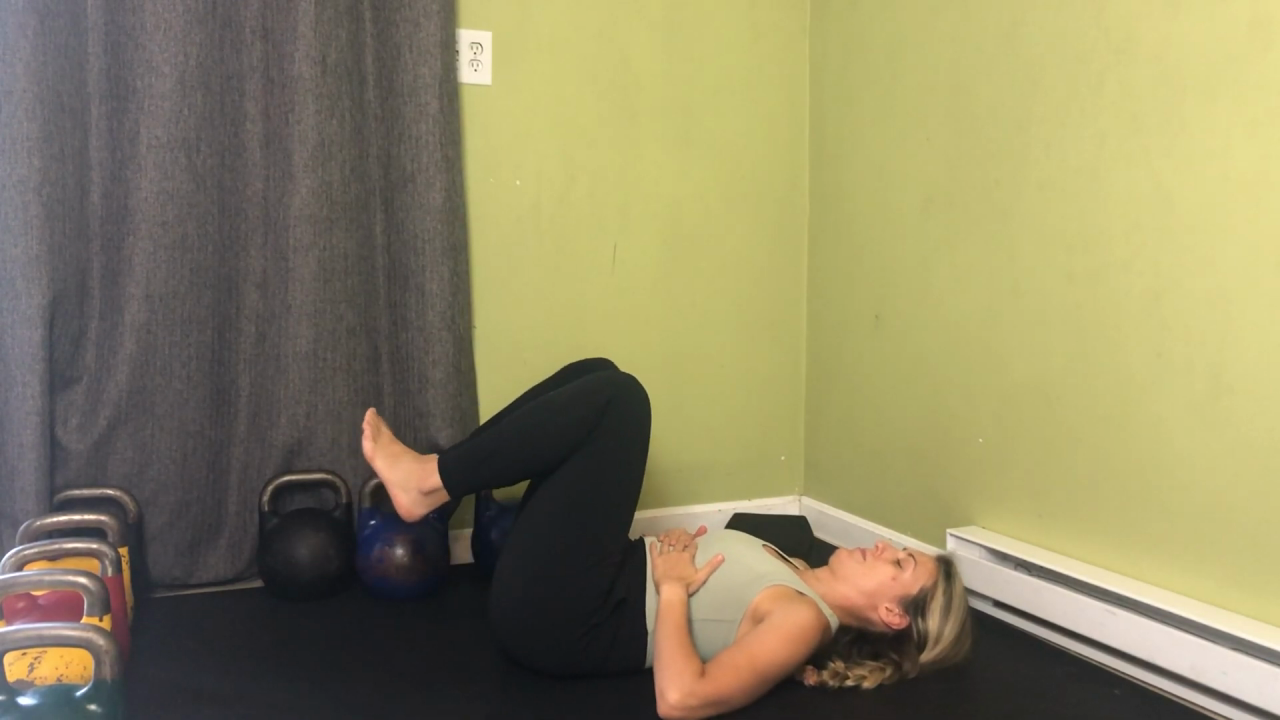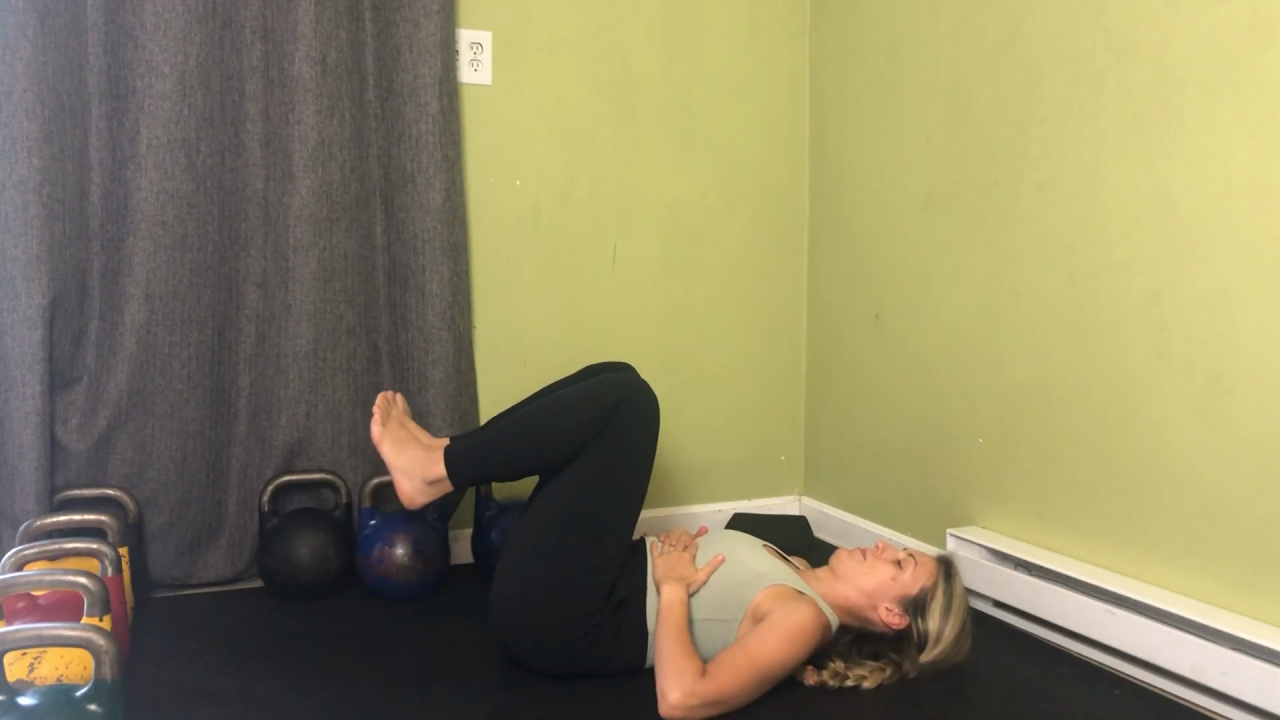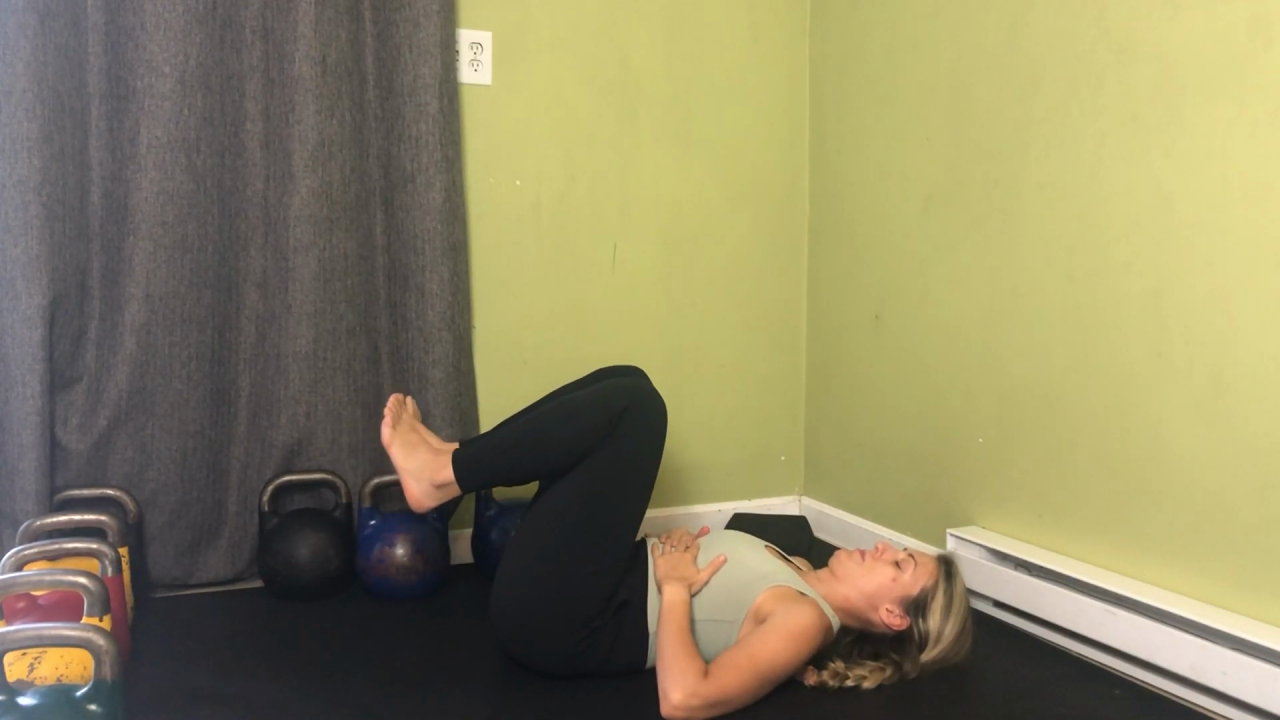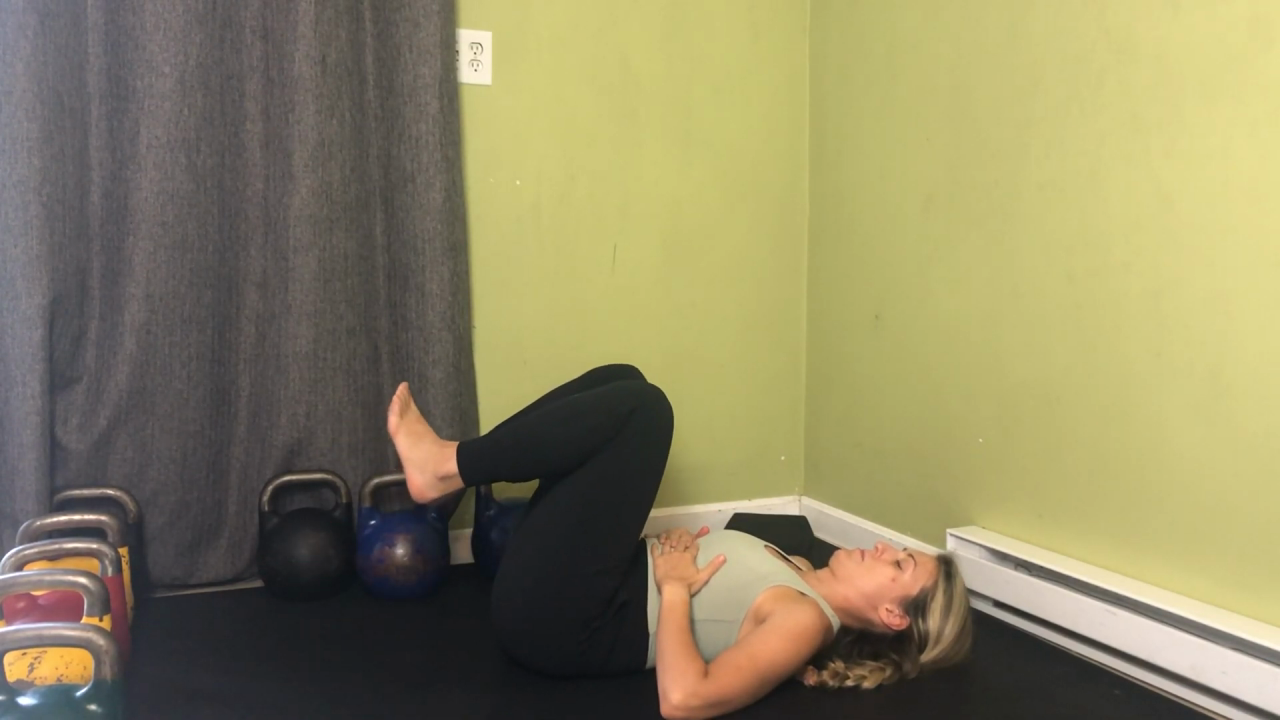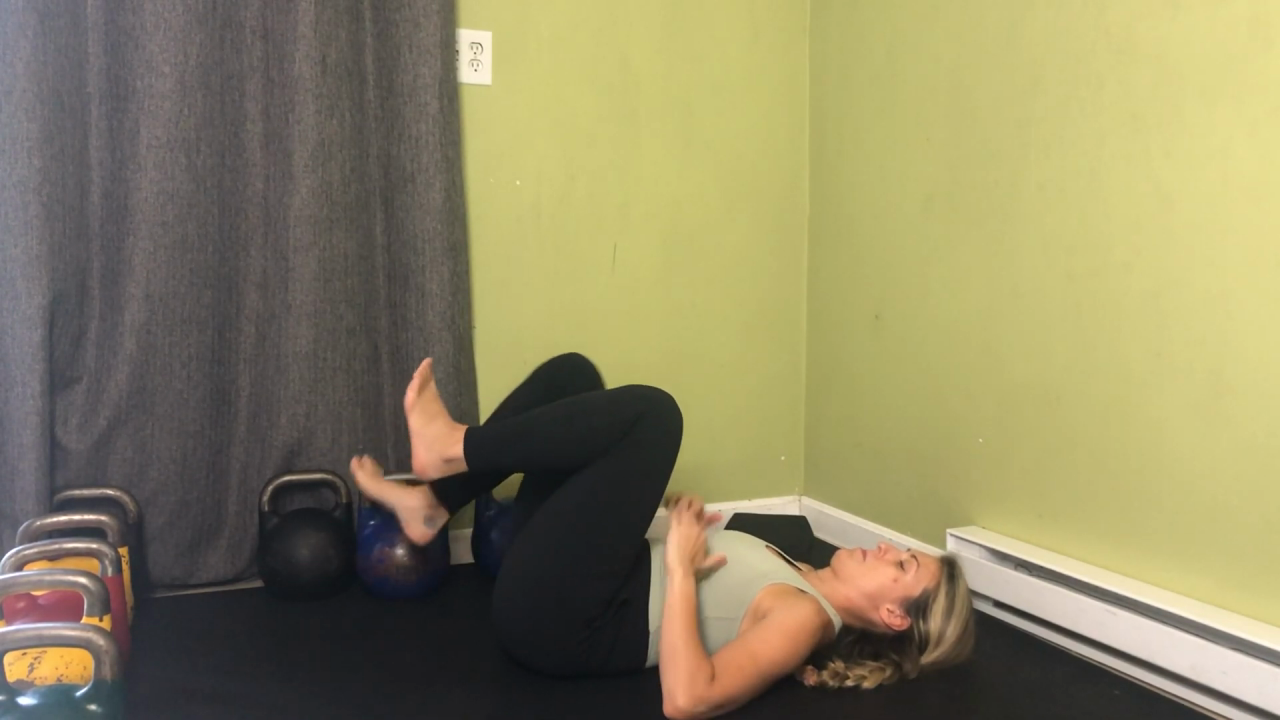
dt=0.2s
person 1, frame 1
left shoulder: (803, 620)
right shoulder: (799, 579)
left wrist: (674, 586)
right wrist: (672, 551)
left hip: (553, 615)
right hip: (567, 592)
left knee: (617, 398)
right knee: (597, 378)
left ankle: (430, 482)
right ankle: (435, 473)
person 1, frame 2
left shoulder: (804, 619)
right shoulder: (798, 577)
left wrist: (674, 586)
right wrist: (675, 553)
left hip: (554, 614)
right hip: (588, 587)
left knee: (626, 400)
right knee: (617, 383)
left ankle: (435, 473)
right ankle: (444, 456)
person 1, frame 3
left shoulder: (805, 620)
right shoulder: (797, 576)
left wrist: (674, 587)
right wrist: (675, 557)
left hip: (556, 617)
right hip: (573, 588)
left knee: (633, 406)
right knee: (627, 386)
left ankle: (443, 476)
right ankle: (455, 458)
person 1, frame 4
left shoulder: (805, 621)
right shoulder: (798, 577)
left wrist: (673, 586)
right wrist: (672, 561)
left hip: (555, 616)
right hip: (587, 588)
left knee: (640, 409)
right knee: (622, 385)
left ankle: (447, 467)
right ankle: (455, 462)
person 1, frame 5
left shoulder: (805, 619)
right shoulder: (798, 578)
left wrist: (678, 569)
right wrist: (681, 528)
left hip: (553, 618)
right hip: (587, 583)
left knee: (652, 414)
right knee: (572, 374)
left ankle: (450, 451)
right ankle: (429, 501)
